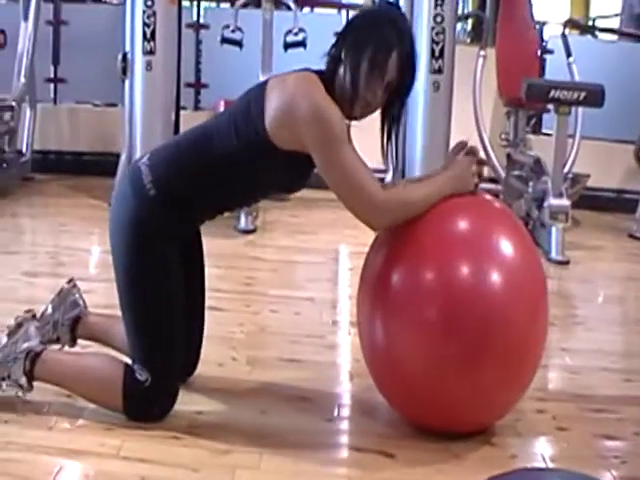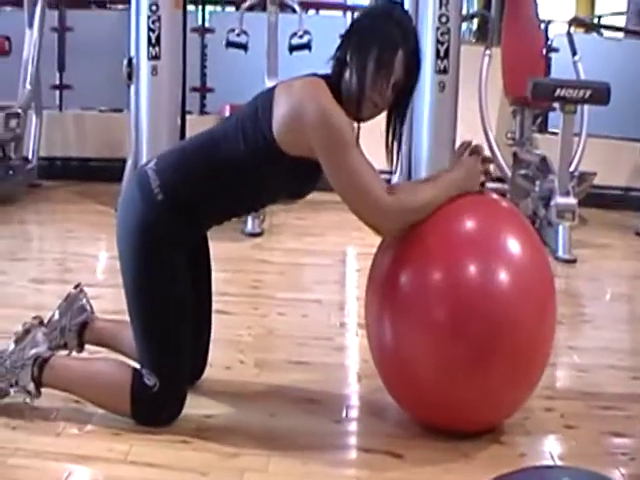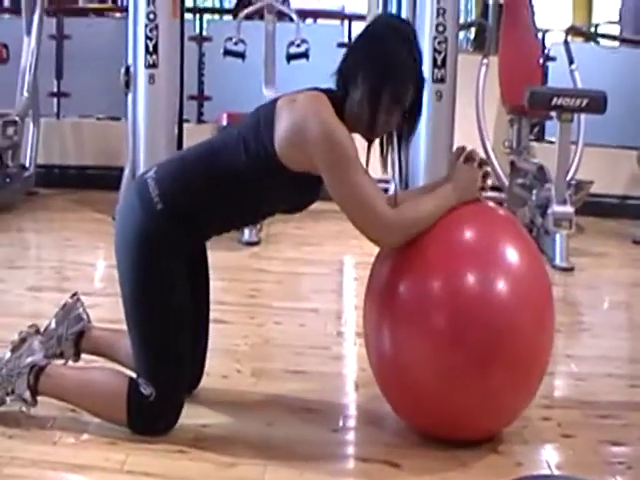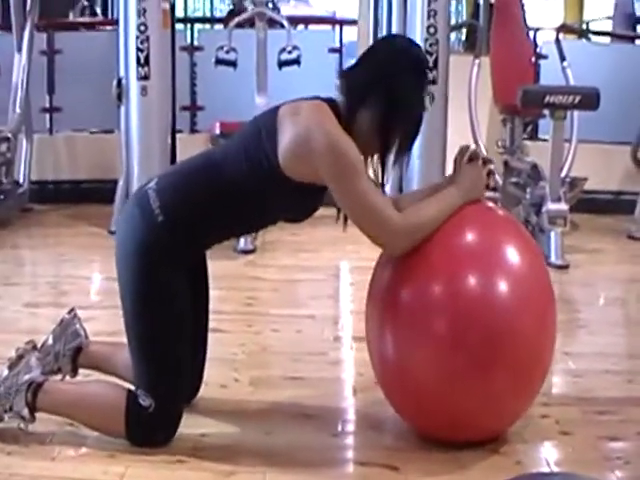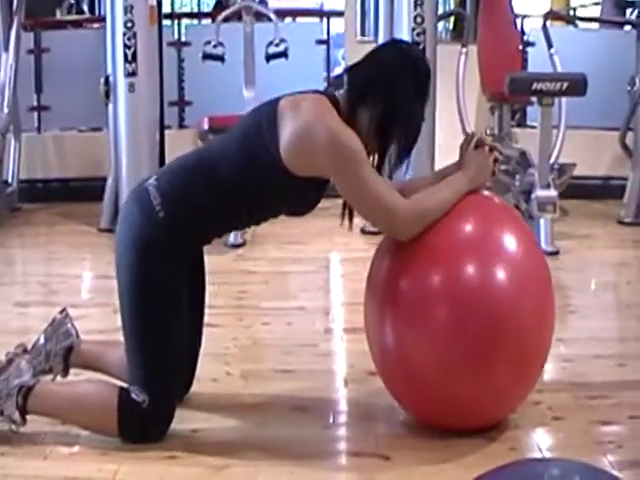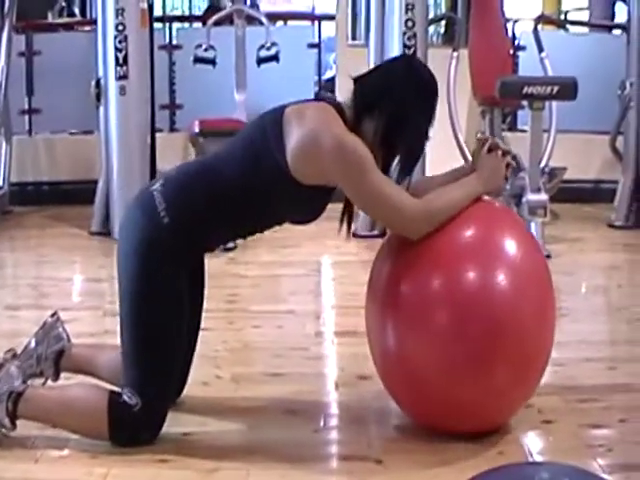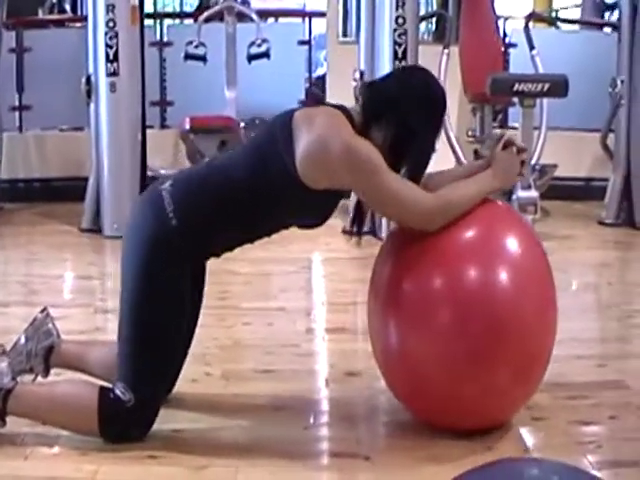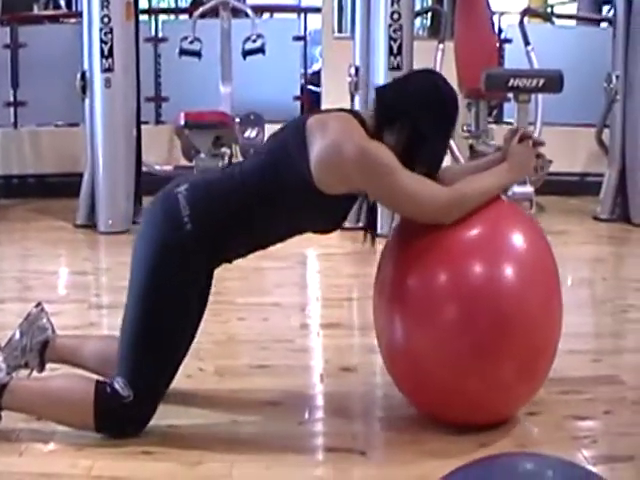
dt=0.3s
person 1, frame 1
left shoulder: (322, 102)
right shoulder: (311, 103)
left elbow: (369, 195)
right elbow: (376, 212)
left wrist: (443, 177)
right wrist: (451, 180)
left hip: (172, 211)
right hip: (148, 209)
left knee: (180, 363)
right knee: (153, 396)
left ankle: (72, 318)
person 1, frame 2
left shoulder: (328, 105)
right shoulder: (319, 110)
left elbow: (376, 197)
right elbow: (384, 217)
left wrist: (449, 176)
right wrist: (457, 181)
left hip: (178, 216)
right hip: (155, 215)
left knee: (188, 366)
right knee: (160, 401)
left ankle: (80, 323)
person 1, frame 3
left shoulder: (325, 114)
right shoulder: (320, 126)
left elbow: (376, 206)
right elbow: (386, 230)
left wrist: (445, 184)
right wrist: (456, 191)
left hip: (176, 223)
right hip: (154, 224)
left knee: (184, 374)
right knee: (156, 409)
left ankle: (75, 333)
person 1, frame 4
left shoulder: (327, 120)
right shoulder: (324, 136)
left elbow: (380, 211)
right elbow: (394, 235)
left wrist: (450, 184)
right wrist: (461, 192)
left hip: (175, 232)
right hip: (155, 236)
left knee: (181, 386)
right knee: (155, 422)
left ankle: (74, 348)
person 1, frame 5
left shoulder: (326, 114)
right shoulder: (324, 131)
left elbow: (384, 196)
right elbow: (399, 221)
left wrist: (454, 170)
right wrist: (466, 180)
left hip: (172, 227)
right hip: (155, 232)
left knee: (173, 382)
right knee: (147, 417)
left ankle: (66, 347)
person 1, frame 6
left shoulder: (331, 121)
right shoulder: (331, 140)
left elbow: (393, 197)
right elbow: (410, 221)
left wrist: (466, 172)
right wrist: (479, 183)
left hip: (175, 230)
right hip: (160, 236)
left knee: (163, 382)
right knee: (140, 419)
left ankle: (56, 351)
person 1, frame 7
left shoulder: (340, 126)
right shoulder: (340, 146)
left elbow: (409, 186)
right elbow: (425, 212)
left wrist: (481, 166)
right wrist: (494, 179)
left hip: (177, 226)
right hip: (167, 234)
left knee: (151, 373)
right knee: (129, 415)
left ankle: (47, 347)
person 1, frame 8
left shoulder: (354, 130)
right shoulder: (355, 150)
left elbow: (423, 181)
right elbow: (440, 206)
left wrist: (496, 160)
right wrist: (509, 173)
left hip: (187, 223)
right hip: (181, 236)
left knee: (146, 363)
right knee: (127, 410)
